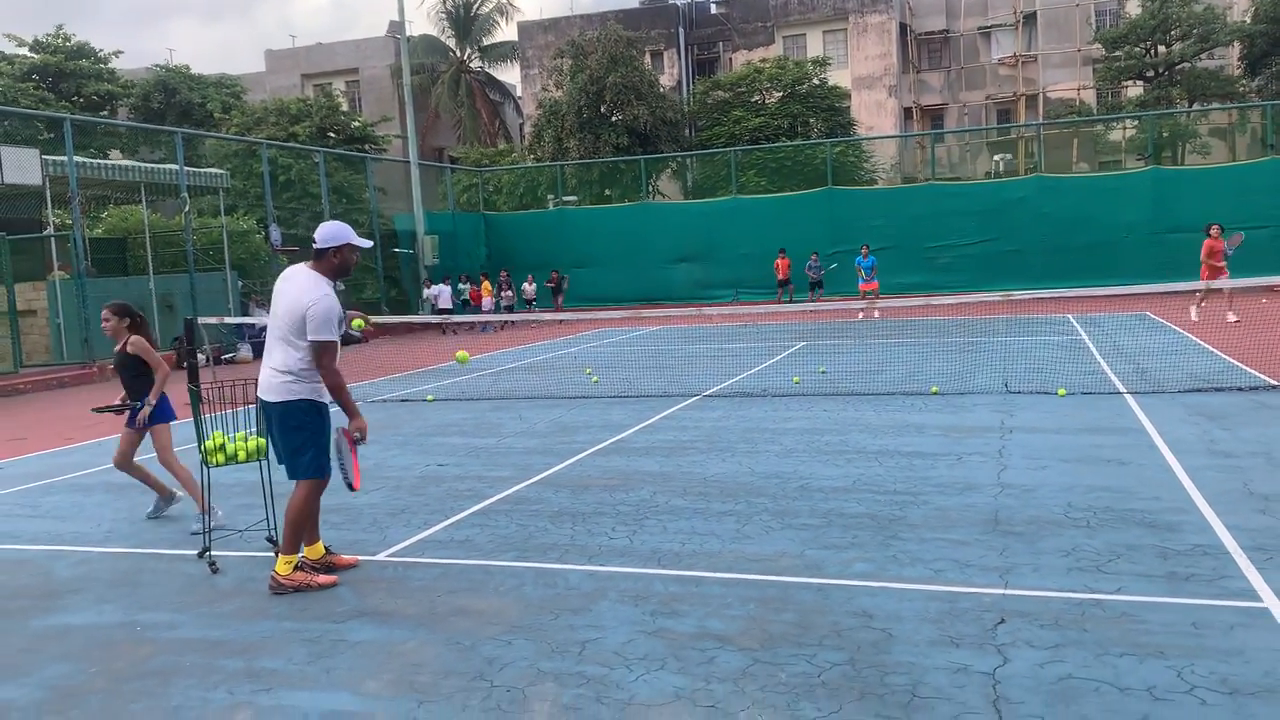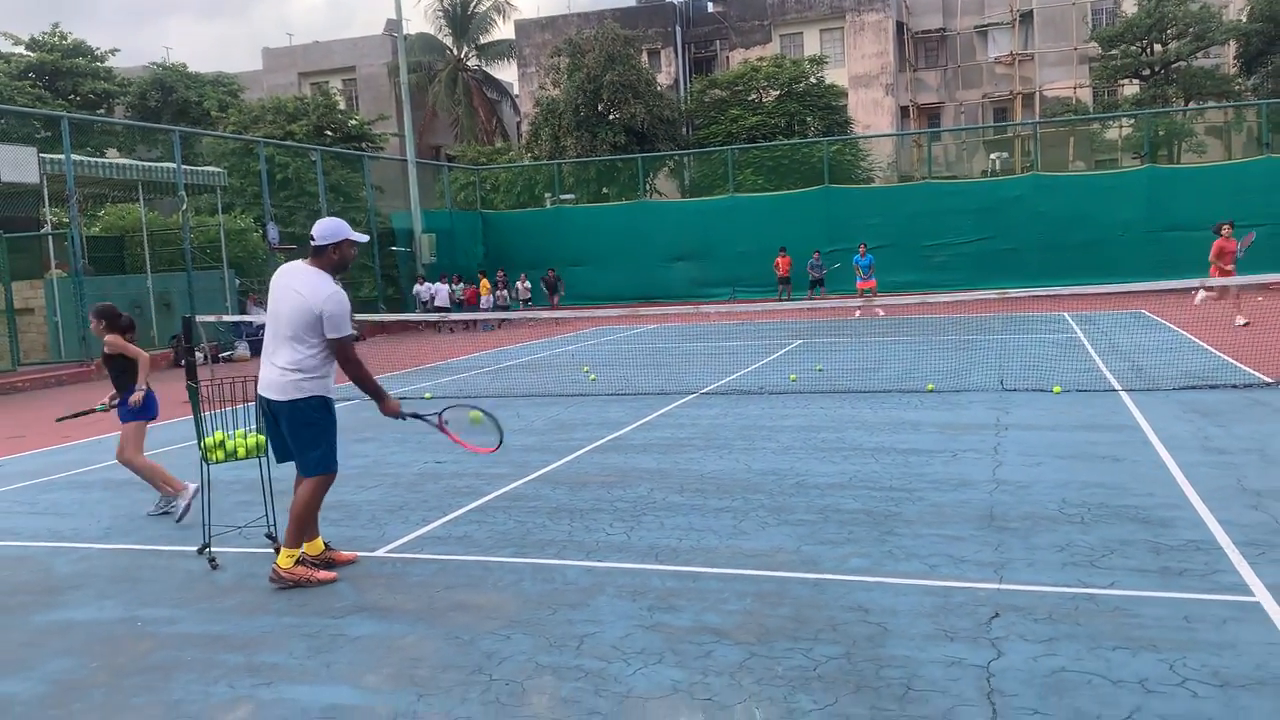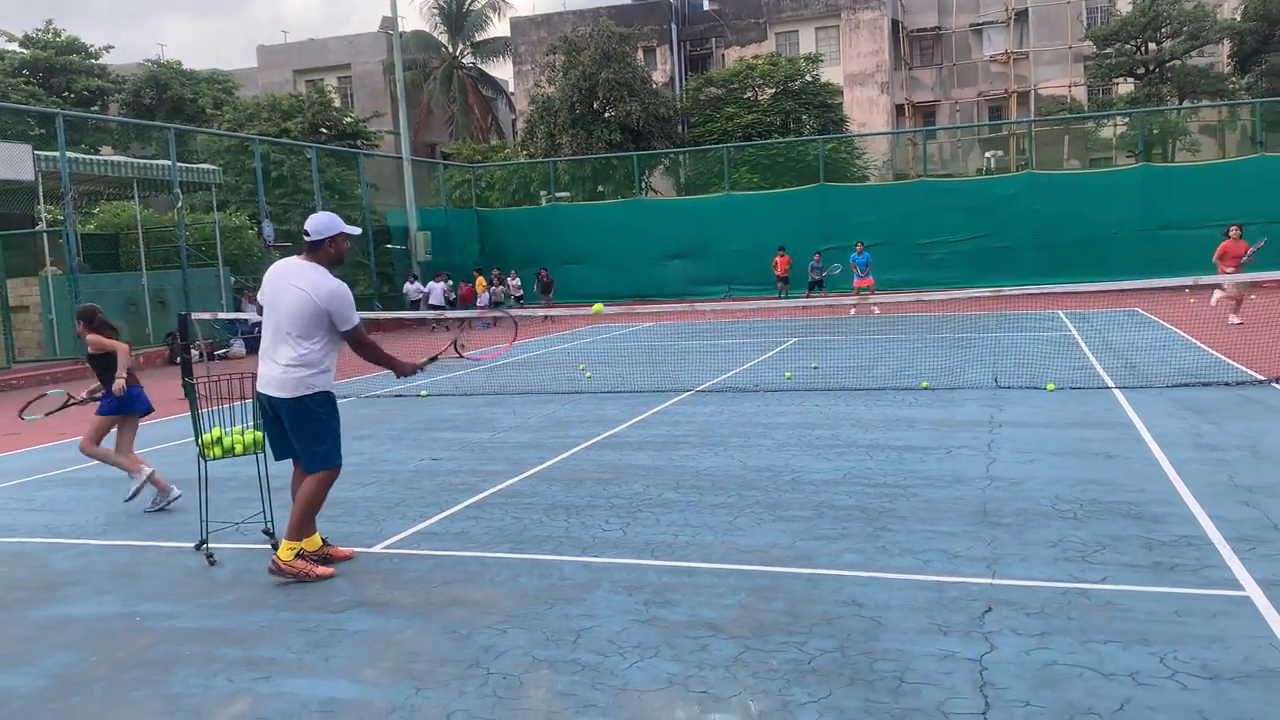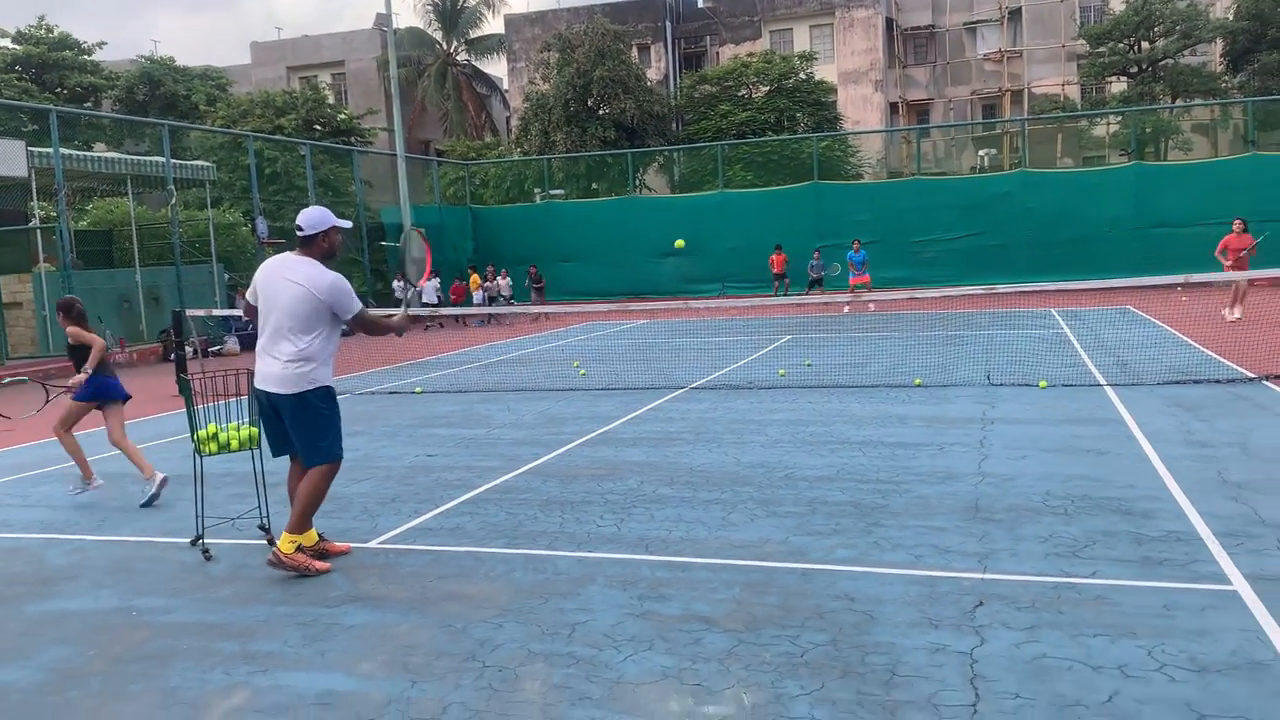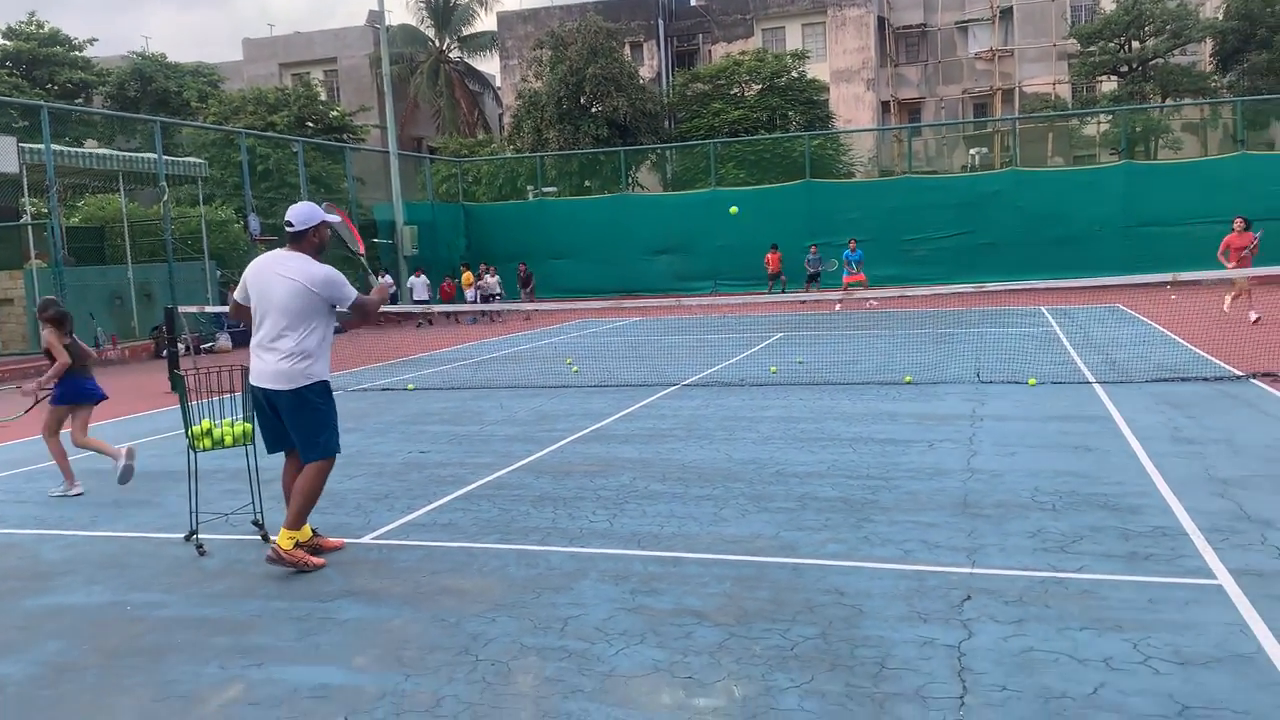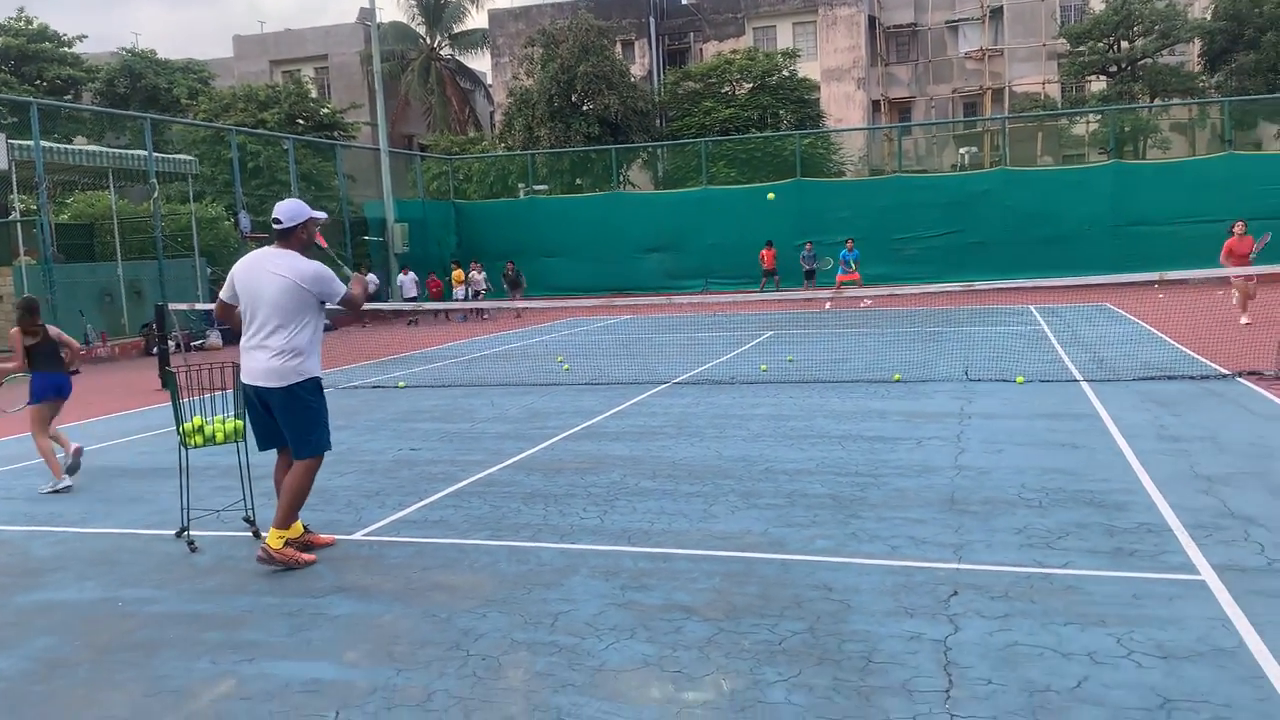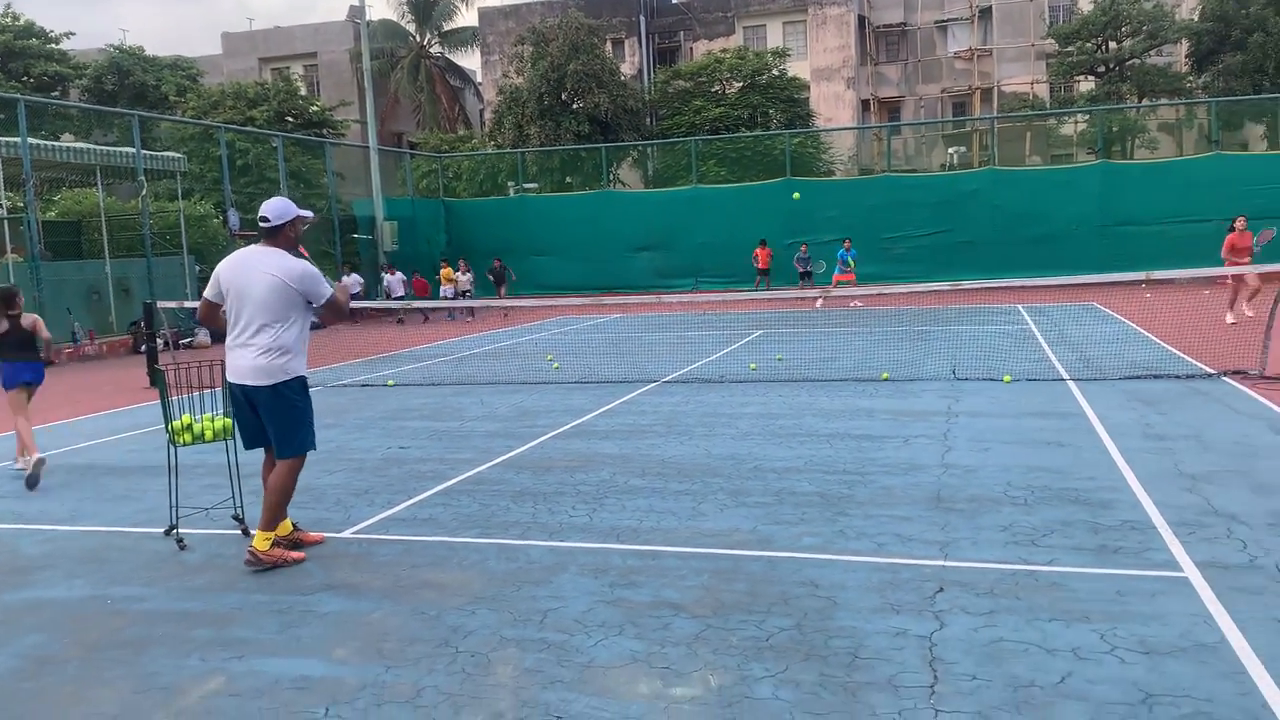
dt=0.1s
person 1, frame 1
left shoulder: (294, 274)
right shoulder: (322, 298)
right elbow: (327, 369)
left wrist: (342, 318)
right wrist: (354, 415)
left hip: (278, 393)
right hip: (296, 398)
left knee: (309, 475)
right knee: (313, 478)
left ankle: (314, 552)
right ankle: (285, 569)
person 1, frame 2
left shoulder: (285, 272)
right shoulder: (332, 296)
right elbow: (349, 362)
right wrist: (383, 398)
left hip: (272, 388)
right hip: (303, 394)
left knee: (308, 470)
right knee: (319, 474)
left ankle: (312, 547)
right ankle: (287, 562)
person 1, frame 3
left shoulder: (277, 270)
right shoulder: (332, 290)
left elbow: (266, 307)
right elbow: (361, 345)
right wrist: (398, 366)
left hip: (270, 385)
right hip: (306, 390)
left knee: (305, 465)
right knee: (324, 468)
left ankle: (310, 543)
right ankle: (288, 555)
person 1, frame 4
left shoulder: (268, 266)
right shoulder: (330, 283)
left elbow: (251, 310)
right elbow: (366, 325)
right wrist: (396, 325)
left hip: (267, 382)
right hip: (305, 386)
left knee: (302, 460)
right knee: (325, 464)
left ankle: (309, 538)
right ankle: (288, 546)
person 1, frame 5
left shoulder: (258, 265)
right shoulder: (323, 276)
left elbow: (237, 312)
right elbow: (366, 310)
right wrist: (380, 294)
left hip: (263, 379)
right hip: (301, 382)
left knee: (297, 455)
right knee: (321, 458)
left ankle: (301, 533)
right ankle: (286, 543)
person 1, frame 6
left shoulder: (244, 264)
right shoulder: (312, 272)
left elbow: (222, 314)
right elbow: (354, 303)
right wrist: (359, 284)
left hip: (254, 377)
right hip: (293, 379)
left knee: (289, 454)
right knee: (309, 457)
left ankle: (294, 530)
right ankle: (276, 543)
person 1, frame 7
left shoulder: (230, 263)
right shoulder: (299, 270)
left elbow: (205, 316)
right elbow: (338, 312)
right wrist: (342, 292)
left hip: (239, 376)
right hip: (279, 377)
left knee: (275, 452)
right knee: (291, 457)
left ankle: (282, 529)
right ankle: (262, 545)
person 2, frame 1
left shoulder: (135, 341)
right shoulder: (119, 349)
left elbow: (163, 371)
left wrist: (149, 403)
right wrist: (121, 398)
left hip: (155, 407)
right hip: (138, 408)
left knee: (167, 460)
right knee: (121, 461)
left ankle: (207, 512)
right ankle: (167, 494)
person 2, frame 2
left shoulder: (111, 340)
right shoulder: (118, 342)
left elbow: (144, 357)
left wrist: (139, 390)
right wrist: (112, 396)
left hip: (136, 401)
right hip: (138, 401)
left knee: (128, 456)
right knee: (127, 456)
left ankle: (183, 489)
right ankle: (169, 495)
person 2, frame 3
left shoulder: (93, 340)
right shoulder: (103, 341)
left elbow: (124, 348)
left wrist: (120, 377)
right wrist: (93, 389)
left hip: (118, 397)
right hip: (132, 395)
left knee: (87, 445)
right knee: (124, 452)
left ankle: (138, 471)
right ankle: (164, 490)
person 2, frame 4
left shoulder: (72, 331)
right shoulder: (84, 332)
left elbow: (98, 343)
left wrist: (85, 372)
right wrist: (82, 376)
left hip: (93, 385)
right hip: (111, 383)
left knee: (60, 428)
right knee: (118, 438)
left ankle: (89, 478)
right ankle: (153, 476)
person 2, frame 5
left shoulder: (48, 334)
right shoulder: (66, 332)
left elbow: (65, 362)
right elbow: (91, 355)
left wrist: (41, 382)
left hip: (69, 386)
right hip: (87, 384)
left knee: (49, 433)
right knee: (79, 438)
left ankle: (71, 483)
right ankle: (119, 453)
person 2, frame 6
left shoulder: (16, 333)
right shoulder: (51, 329)
left elbow: (20, 365)
right elbow: (76, 347)
right wrist: (69, 365)
left hip: (41, 382)
right hip: (63, 380)
left knee: (39, 433)
right knee: (46, 427)
left ankle: (59, 478)
right ankle: (70, 447)
person 2, frame 7
right shoulder: (33, 319)
right elbow: (46, 338)
right wrist: (47, 355)
right hip: (35, 368)
left knee: (19, 418)
right knee: (22, 413)
left ankle: (33, 456)
right ankle: (22, 458)
